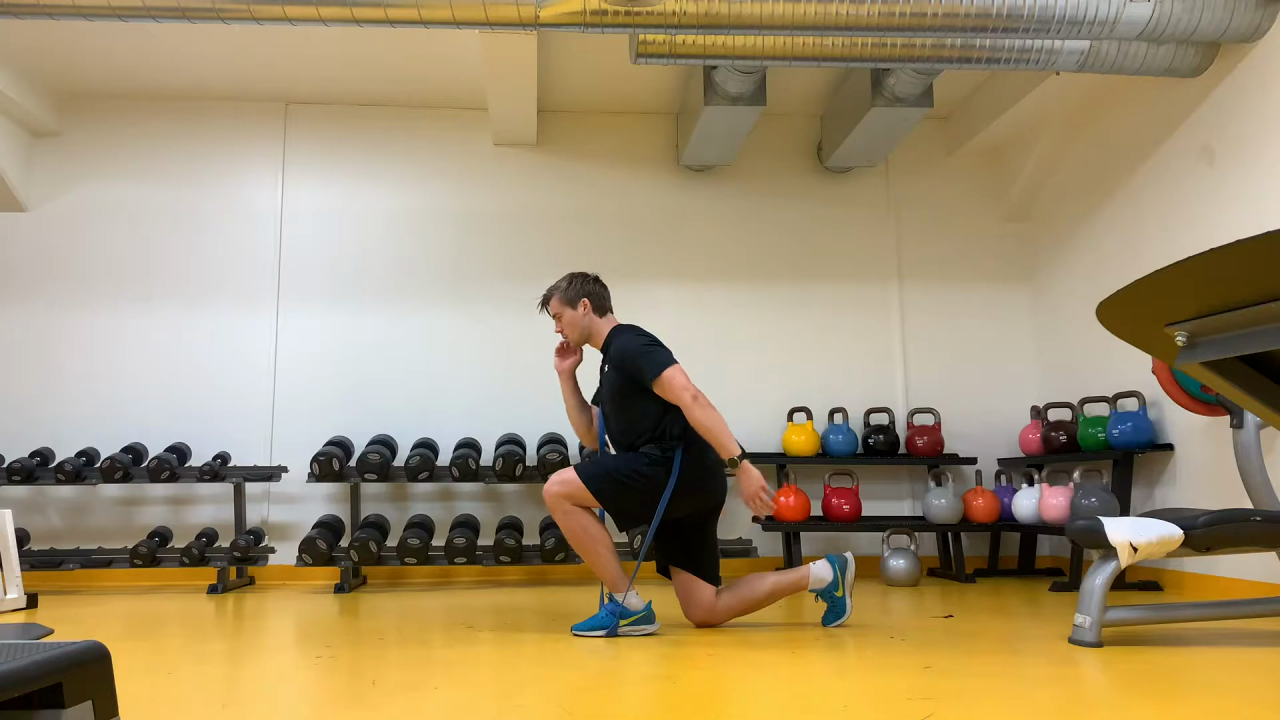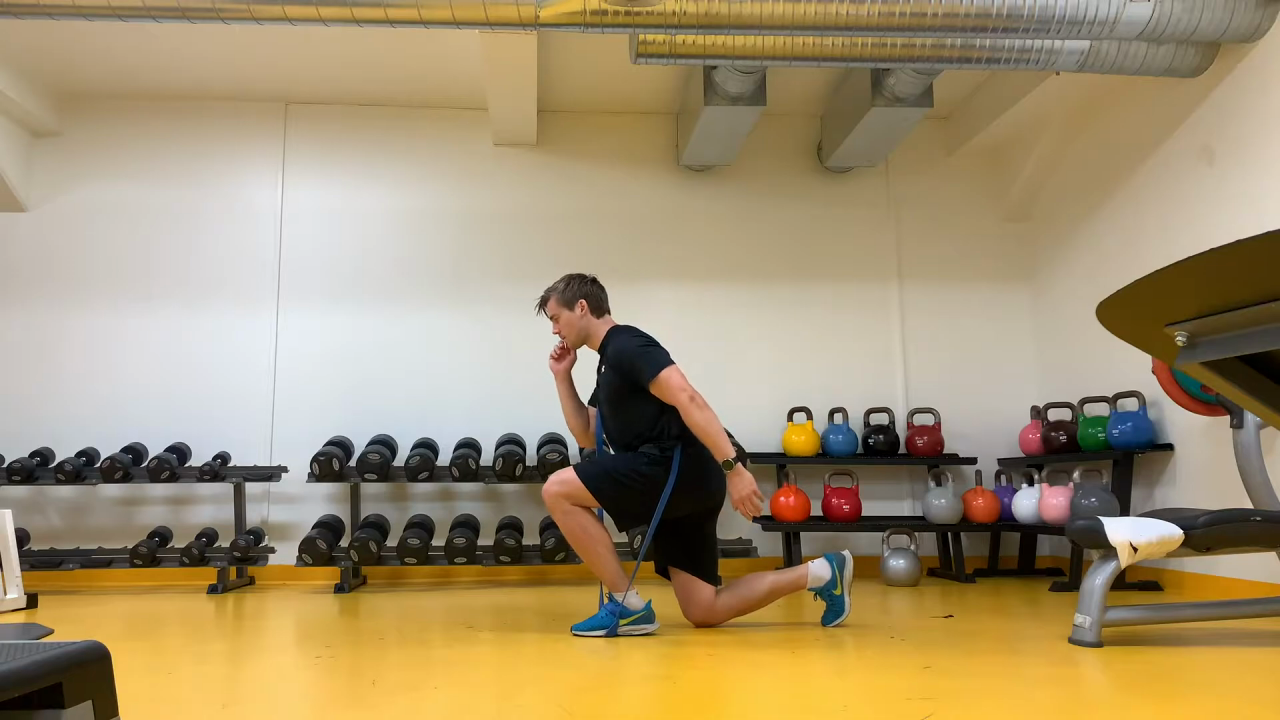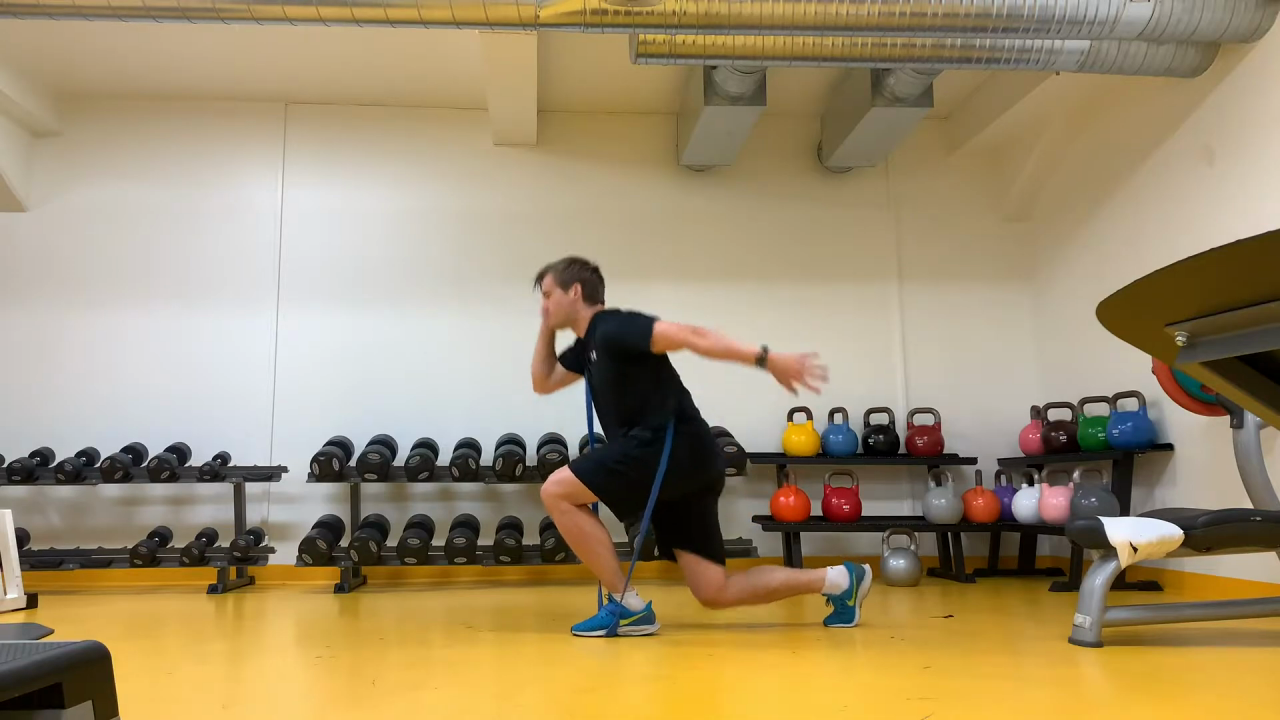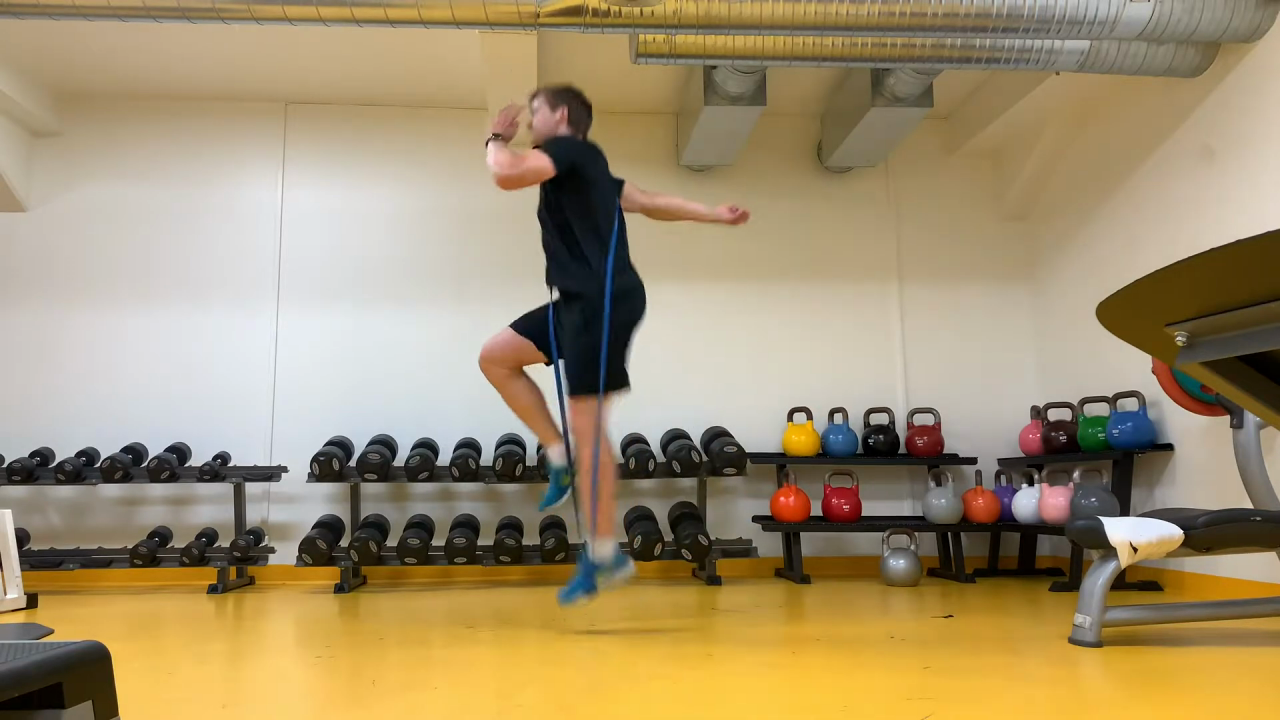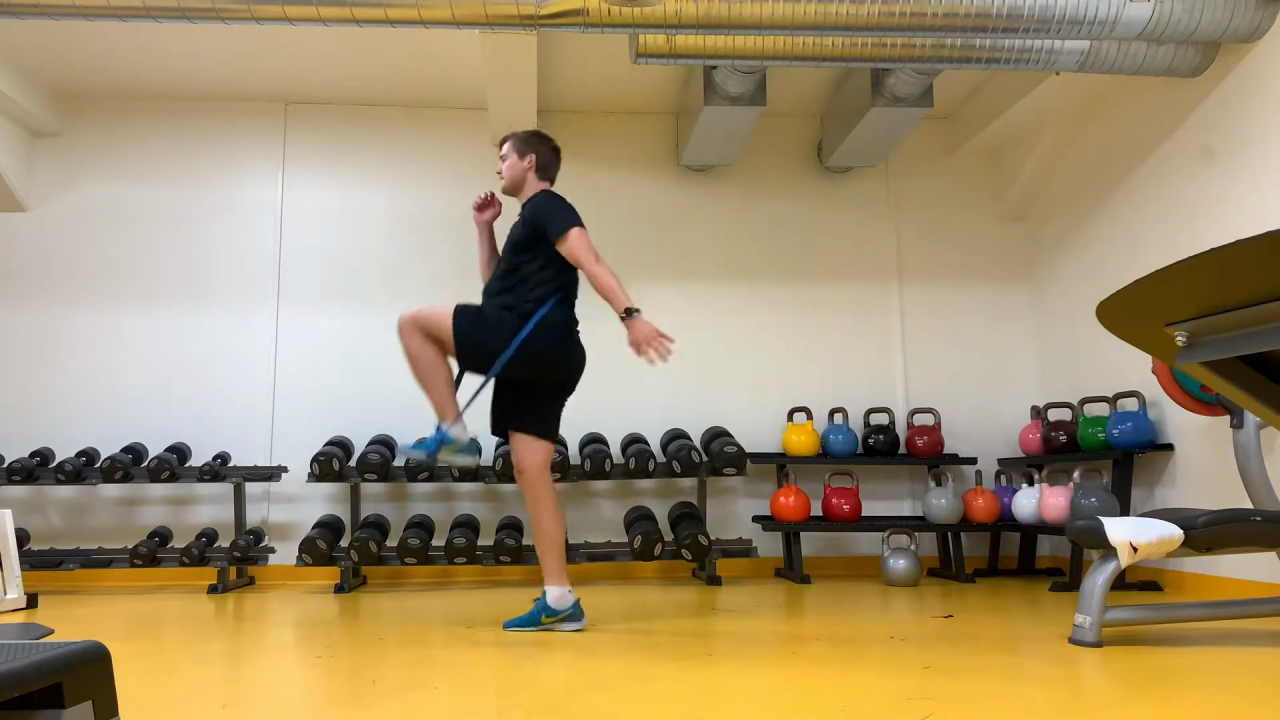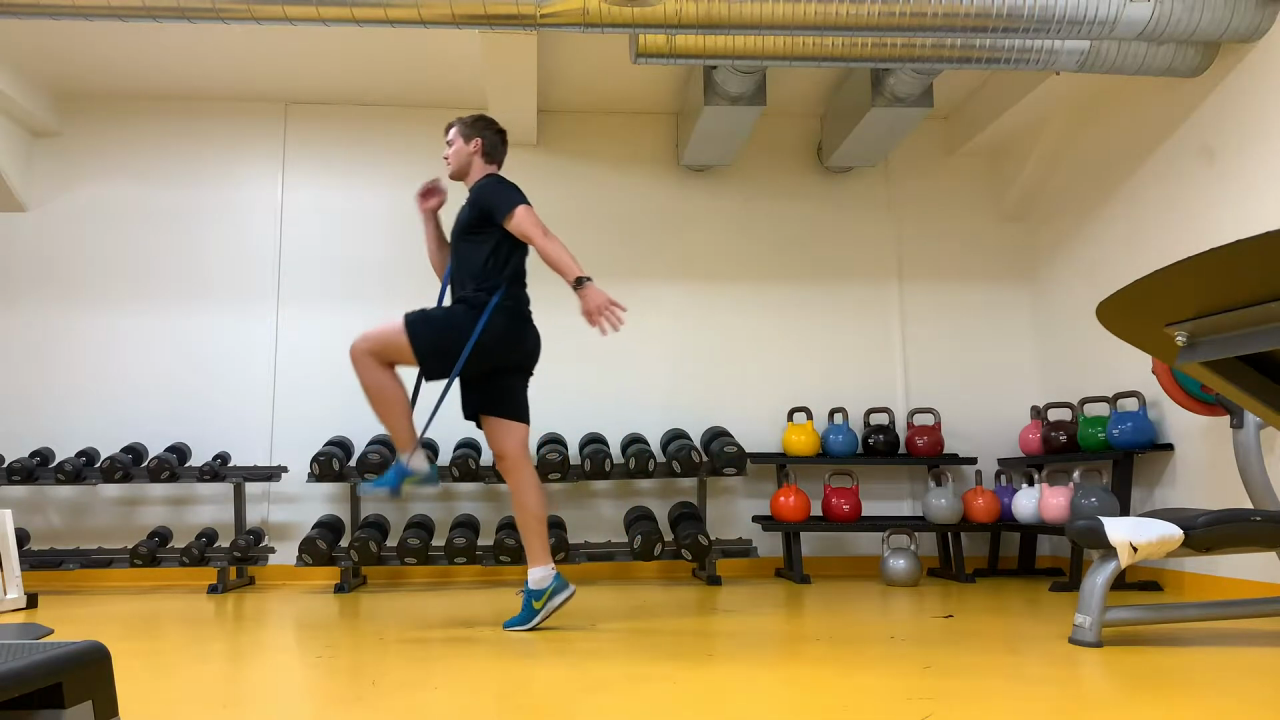
dt=0.4s
person 1, frame 1
left shoulder: (629, 345)
right shoulder: (613, 360)
left elbow: (691, 399)
right elbow: (590, 435)
left wrist: (739, 465)
right wrist: (567, 377)
left hip: (677, 467)
right hip: (680, 480)
left knee: (558, 490)
right knee: (705, 612)
left ankle: (627, 606)
right ankle: (824, 574)
person 1, frame 2
left shoulder: (626, 347)
right shoulder: (610, 361)
left elbow: (688, 399)
right elbow: (586, 435)
left wrist: (733, 467)
right wrist: (563, 377)
left hip: (677, 466)
right hip: (679, 480)
left knee: (558, 490)
right knee: (704, 611)
left ankle: (628, 605)
right ankle: (823, 572)
person 1, frame 3
left shoulder: (616, 328)
right shoulder: (591, 345)
left elbow: (692, 335)
right elbow: (543, 384)
left wrist: (767, 359)
right wrist: (547, 329)
left hip: (671, 448)
right hip: (687, 461)
left knee: (556, 493)
right knee: (716, 593)
left ankle: (627, 607)
right ankle: (840, 580)
person 1, frame 4
left shoulder: (567, 148)
right shoulder: (583, 167)
left elbow: (506, 174)
right elbow: (649, 200)
left wrist: (496, 138)
right wrist: (711, 212)
left hip: (601, 302)
right hip: (581, 300)
left knee: (585, 425)
right knee: (494, 356)
left ankle: (601, 554)
right ankle: (557, 452)
person 1, frame 5
left shoulder: (548, 208)
right shoulder: (531, 221)
left elbow: (591, 262)
right elbow: (499, 284)
left wrist: (631, 315)
right wrist: (485, 230)
left hip: (533, 338)
right hip: (544, 354)
left knee: (413, 324)
right knee: (532, 475)
left ankle: (454, 434)
right ankle: (558, 601)
person 1, frame 6
left shoulder: (494, 191)
right shoulder: (483, 204)
left elbow: (541, 235)
right elbow: (449, 268)
left wrist: (584, 283)
right wrist: (430, 219)
left hip: (488, 324)
right hip: (502, 335)
left knee: (366, 348)
right knee: (512, 456)
left ankle: (411, 461)
right ankle: (542, 582)
